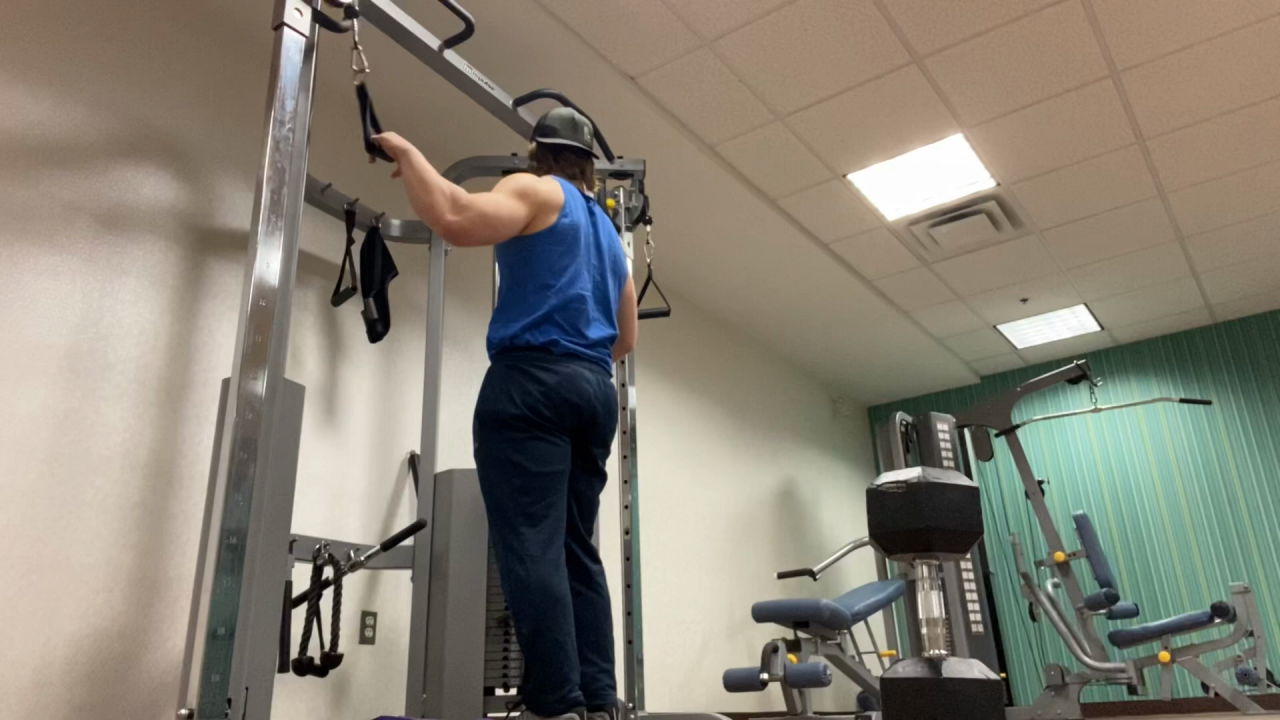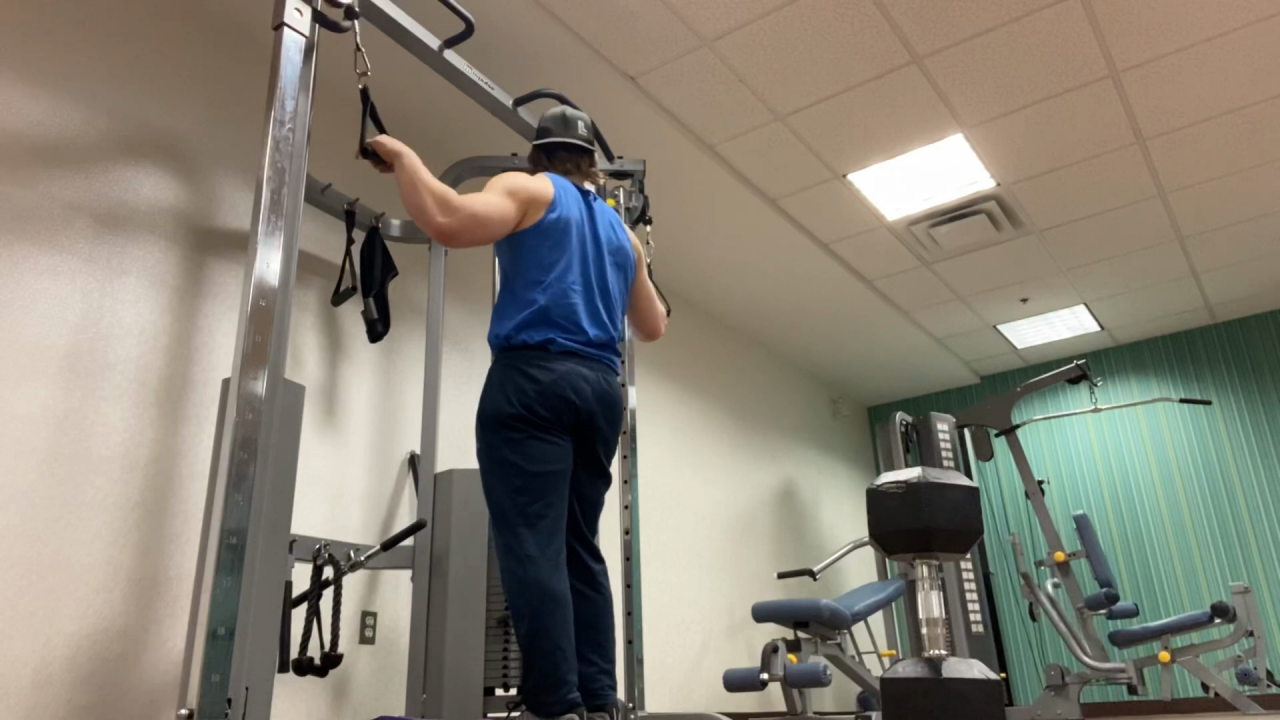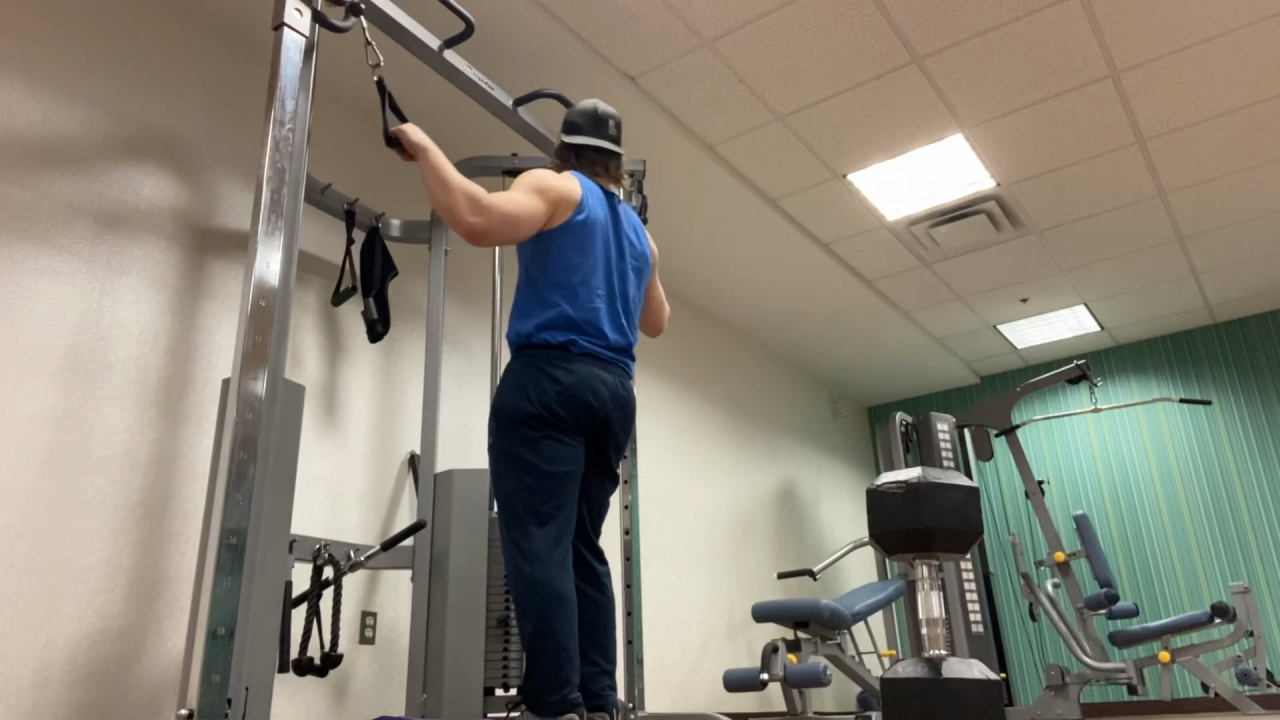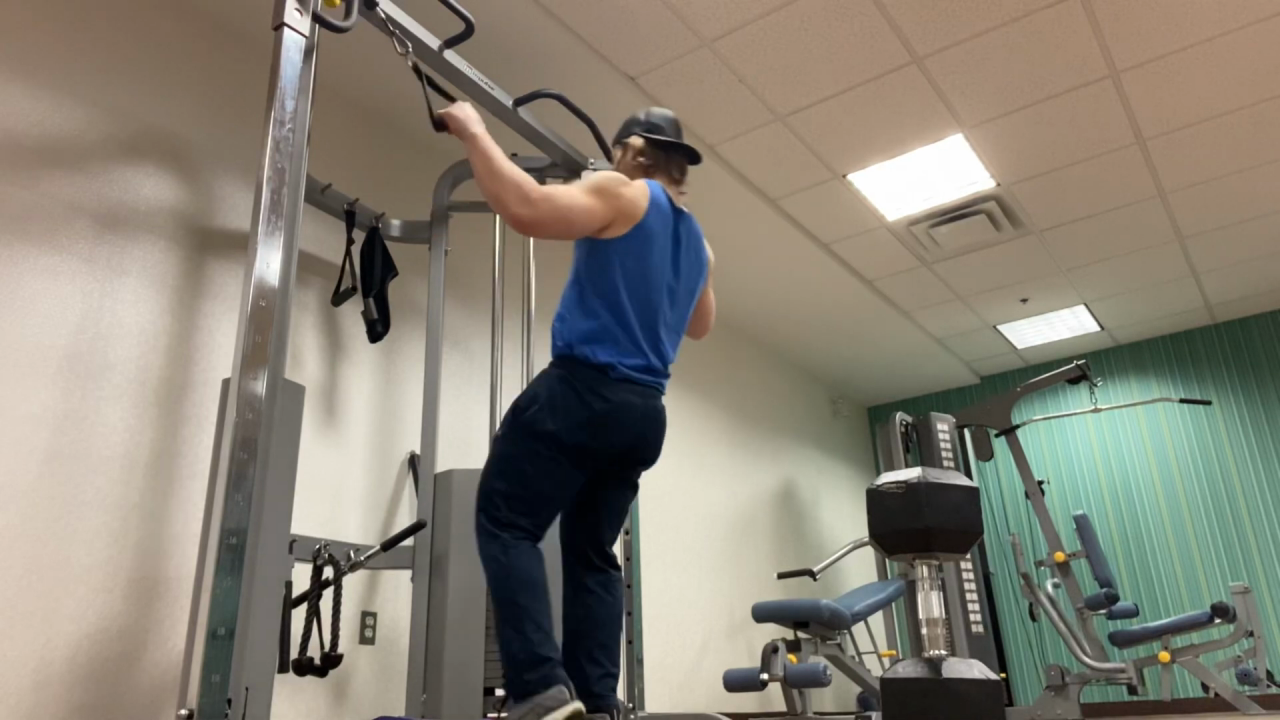
dt=0.4s
person 1, frame 1
left shoulder: (535, 191)
right shoulder: (610, 233)
left elbow: (457, 218)
right elbow: (625, 339)
left wrist: (405, 153)
left hip: (532, 383)
right hip: (594, 392)
left knee: (531, 547)
right knee: (575, 550)
person 1, frame 2
left shoulder: (528, 190)
right shoulder: (621, 230)
left elbow: (448, 221)
right elbow: (653, 326)
left wrist: (402, 156)
right wrist: (641, 287)
left hip: (534, 381)
right hip: (601, 391)
left knee: (533, 548)
right knee: (578, 551)
person 1, frame 3
left shoulder: (553, 187)
right shoulder: (638, 232)
left elbow: (478, 220)
right elbow: (655, 321)
left wrist: (425, 148)
left hip: (548, 380)
right hip: (613, 392)
left knee: (538, 547)
right knee: (581, 550)
person 1, frame 4
left shoulder: (624, 196)
right shoulder: (698, 242)
left elbow: (525, 208)
right elbow: (699, 323)
left wrist: (472, 130)
left hip: (582, 390)
right hip: (643, 412)
left knee: (505, 525)
right knee: (591, 555)
